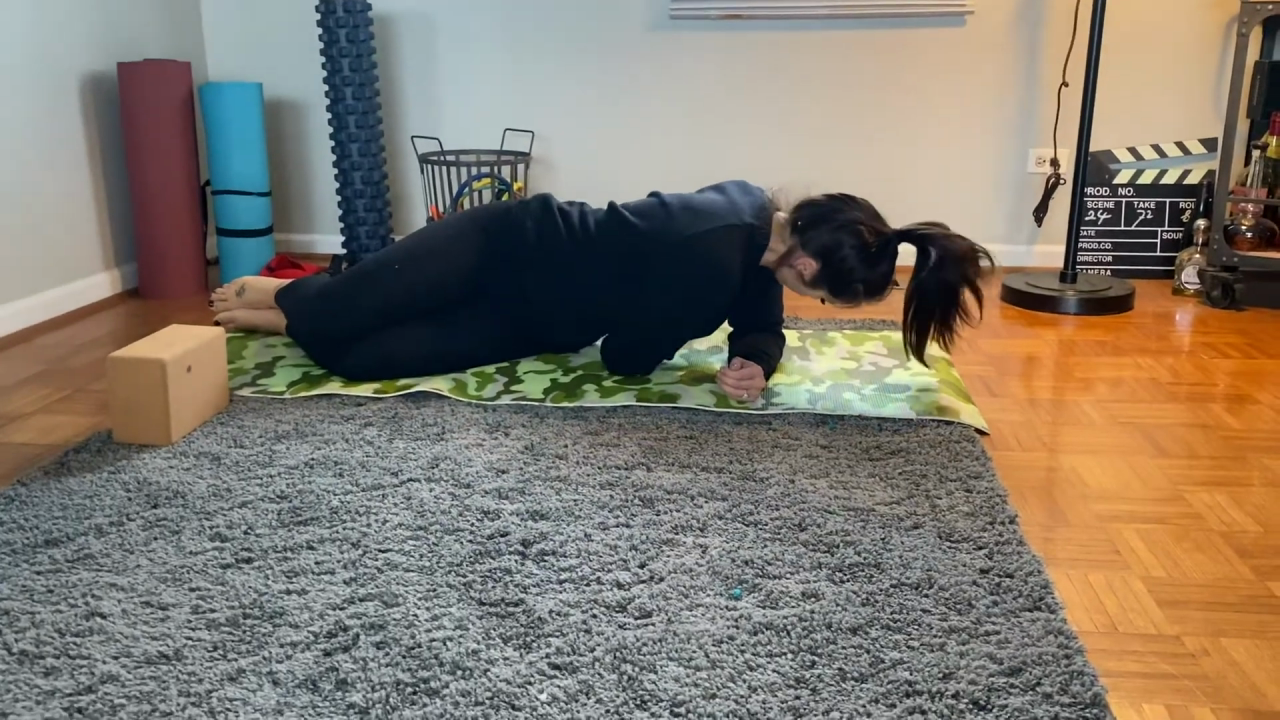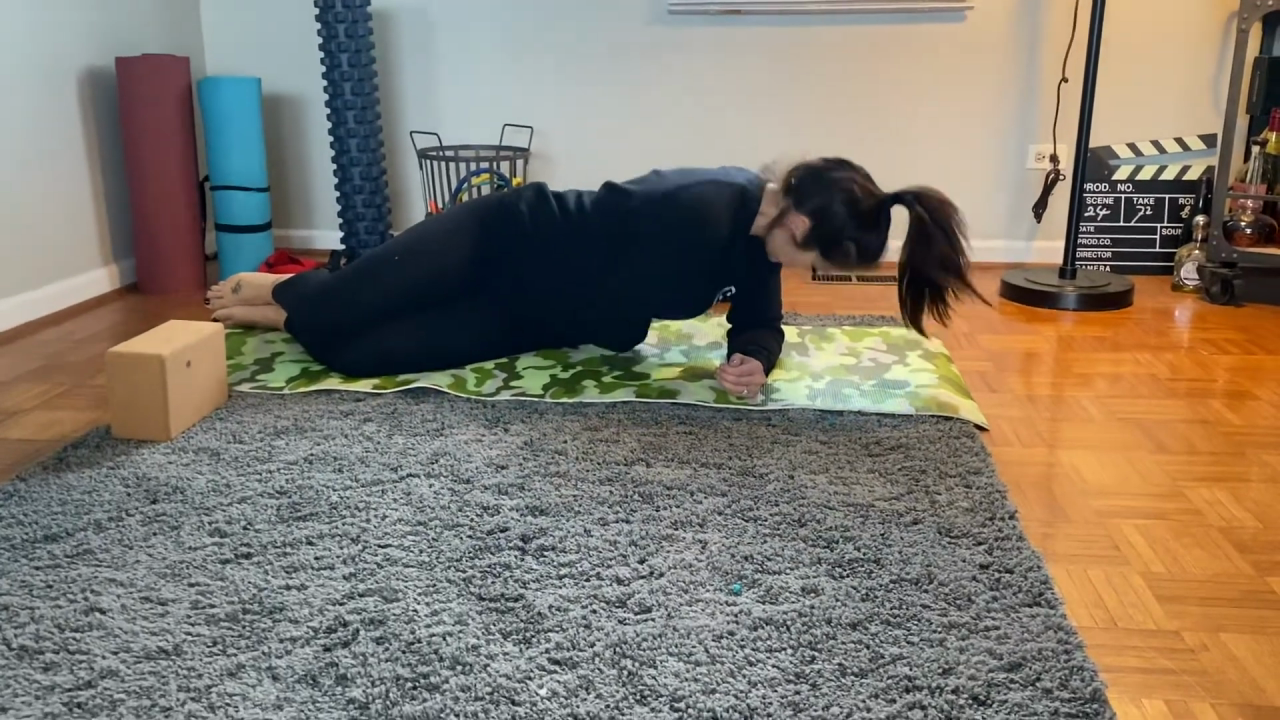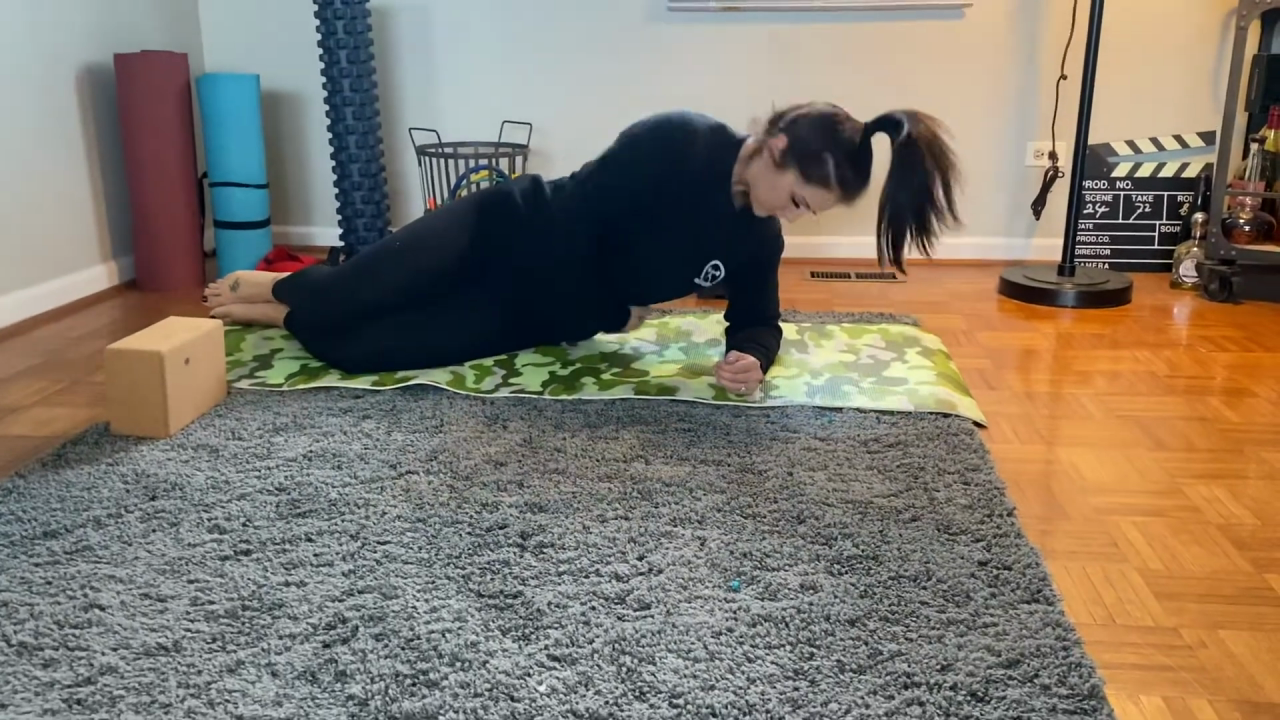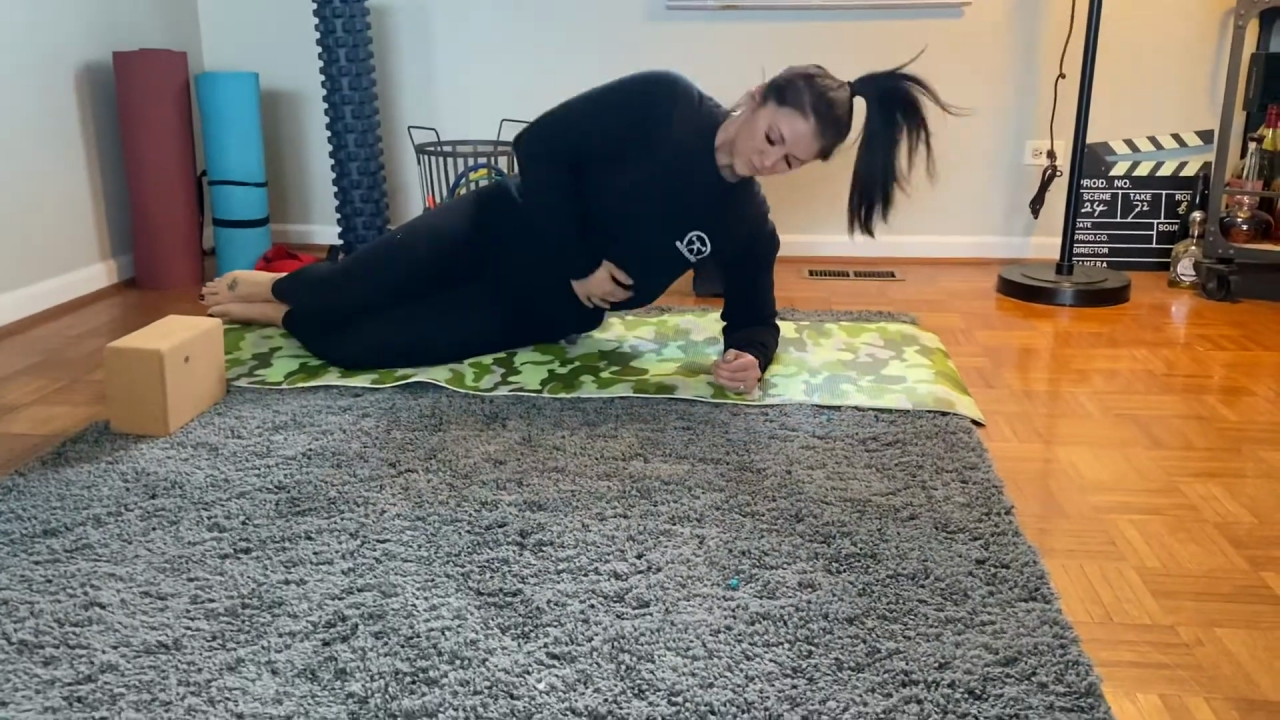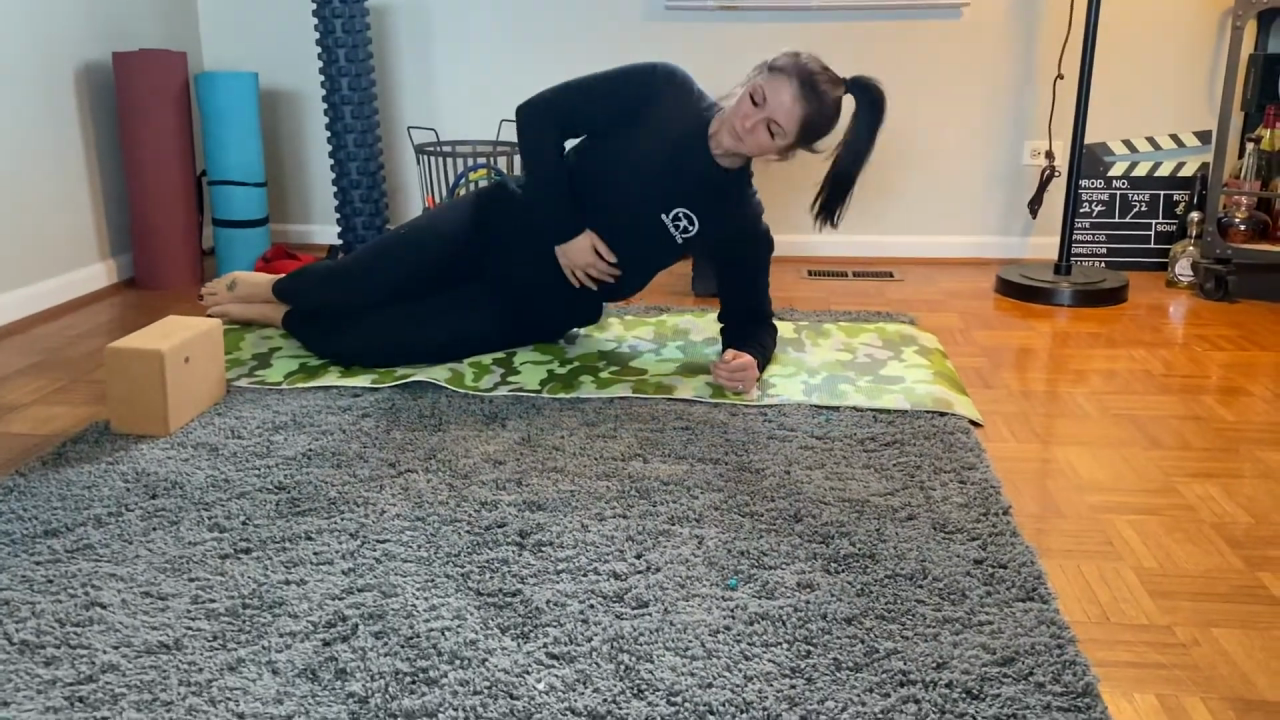
dt=0.3s
person 1, frame 1
left shoulder: (758, 220)
right shoulder: (711, 260)
left elbow: (760, 327)
right elbow: (627, 358)
left wrist: (752, 366)
right wrist: (656, 332)
right hip: (502, 245)
left knee: (357, 360)
right knee: (342, 311)
left ankle: (278, 317)
right ankle: (276, 295)
person 1, frame 2
left shoulder: (755, 228)
right shoulder: (705, 214)
left elbow: (758, 321)
right elbow: (613, 325)
left wrist: (750, 361)
right wrist: (645, 310)
left hip: (537, 318)
right hip: (499, 240)
left knee: (357, 355)
right knee: (341, 309)
left ankle: (273, 315)
right ankle: (273, 288)
person 1, frame 3
left shoulder: (756, 240)
right shoulder: (679, 144)
left elbow: (757, 319)
right elbow: (571, 222)
left wrist: (750, 360)
right wrist: (608, 311)
left hip: (543, 316)
right hip: (499, 232)
left knee: (359, 352)
right knee: (343, 301)
left ankle: (277, 317)
right ankle: (274, 287)
person 1, frame 4
left shoulder: (748, 227)
right shoulder: (663, 102)
left elbow: (754, 318)
right elbow: (539, 145)
left wrist: (748, 358)
right wrist: (577, 266)
left hip: (542, 311)
right hip: (498, 228)
left knee: (353, 346)
right knee: (349, 292)
left ankle: (276, 316)
right ankle: (273, 286)
person 1, frame 5
left shoulder: (740, 223)
right shoulder: (664, 90)
left elbow: (751, 316)
right elbow: (539, 115)
left wrist: (747, 358)
right wrist: (563, 230)
left hip: (536, 311)
right hip: (498, 224)
left knee: (359, 343)
right knee: (352, 285)
left ankle: (276, 319)
right ankle: (266, 286)
